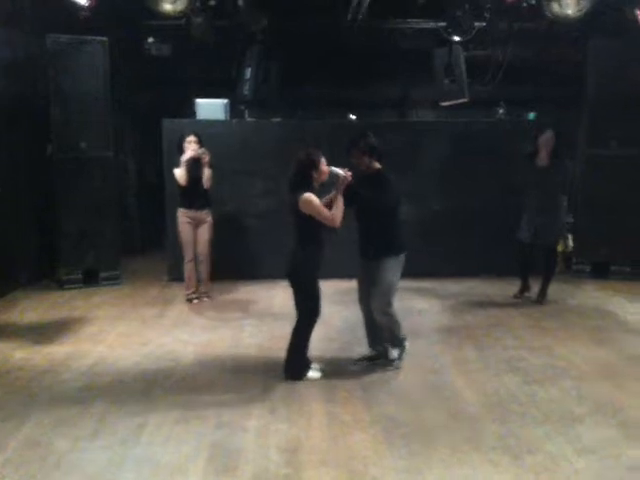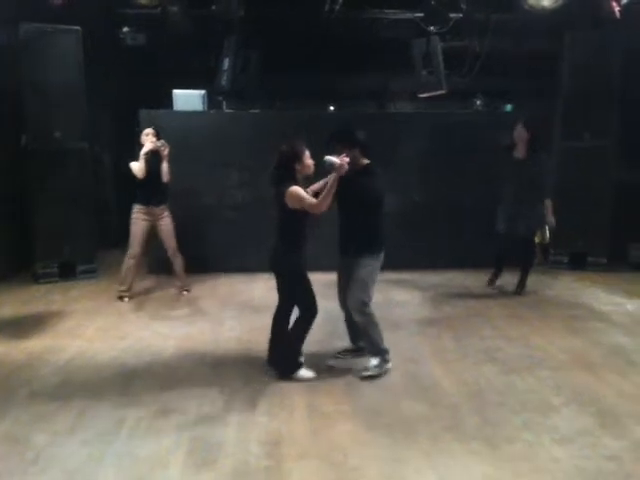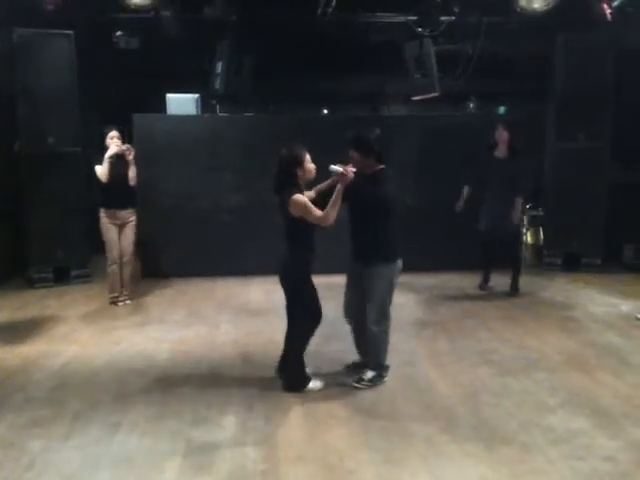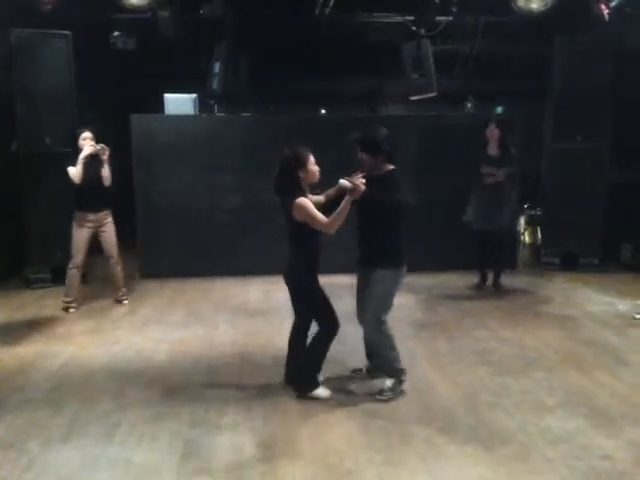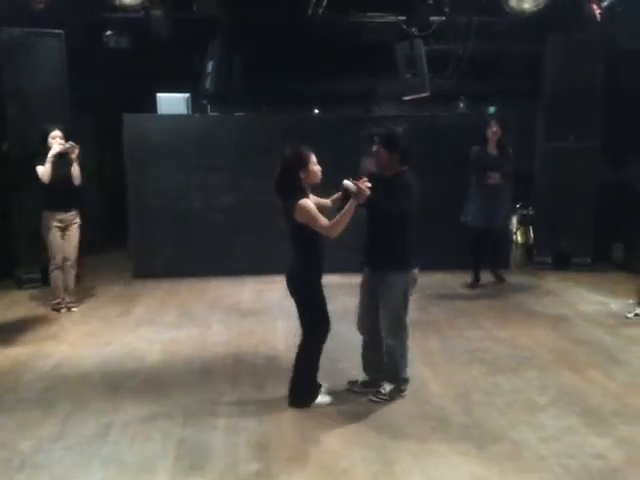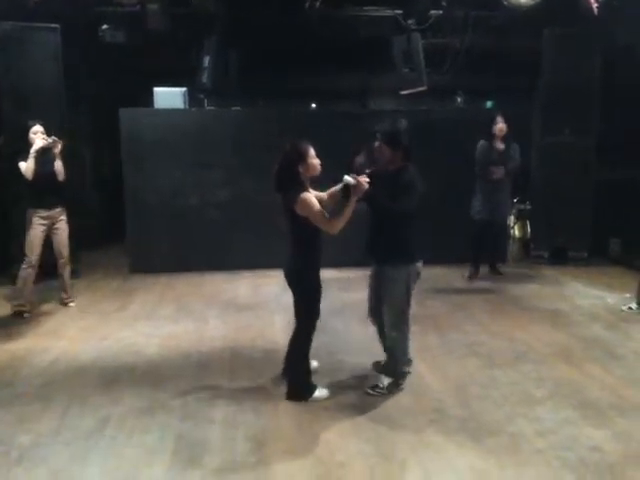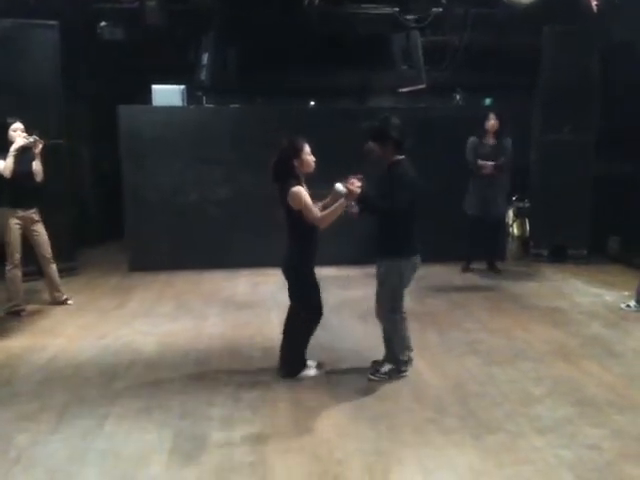
dt=0.5s
person 1, frame 1
left shoulder: (385, 182)
right shoulder: (359, 181)
left elbow: (382, 207)
right elbow: (344, 207)
left wrist: (353, 188)
left hip: (390, 253)
right hip: (368, 253)
left knee: (380, 305)
right knee: (367, 305)
left ankle: (397, 344)
right ankle: (379, 350)
person 1, frame 2
left shoulder: (370, 176)
right shoulder: (349, 177)
left elbow: (369, 195)
left wrist: (344, 176)
left hip: (368, 252)
right hip: (348, 249)
left knee: (359, 303)
right knee: (346, 302)
left ankle: (380, 356)
right ankle: (359, 344)
person 1, frame 3
left shoulder: (383, 181)
right shoulder: (360, 179)
left elbow: (379, 201)
right elbow: (343, 198)
left wrist: (351, 184)
left hip: (383, 261)
right hip: (361, 258)
left knee: (377, 317)
right knee: (353, 312)
left ankle: (379, 370)
right ankle: (366, 359)
person 1, frame 4
left shoulder: (393, 181)
right shoulder: (369, 180)
left elbow: (395, 206)
left wrist: (363, 194)
left hip: (388, 265)
right hip: (368, 261)
left knee: (375, 320)
right knee: (366, 318)
left ankle: (396, 376)
right ankle: (376, 365)
person 1, frame 5
left shoulder: (406, 183)
right shoulder: (377, 179)
left elbow: (395, 214)
right elbow: (364, 204)
left wrist: (368, 197)
left hip: (398, 269)
right hip: (374, 264)
left knee: (392, 328)
right knee: (368, 325)
left ankle: (397, 383)
right ankle: (375, 377)
person 1, frame 6
left shoulder: (410, 179)
right shoulder: (380, 174)
left elbow: (398, 213)
left wrist: (367, 192)
left hip: (402, 261)
right hip: (382, 258)
left knee: (394, 319)
right knee: (378, 314)
left ankle: (397, 375)
right ankle: (398, 360)
person 1, frame 7
left shoulder: (403, 173)
right shoulder: (392, 170)
left elbow: (391, 207)
left wrist: (361, 195)
right wrist: (361, 202)
left hip: (401, 254)
right hip: (392, 251)
left knee: (388, 309)
right knee: (392, 306)
left ankle: (398, 364)
right ankle: (401, 355)
person 2, frame 1
left shoulder: (306, 195)
right shoulder: (306, 197)
left elbow: (322, 210)
right elbow: (334, 220)
left wrist: (337, 191)
right wrist: (340, 190)
left hip: (305, 262)
right hip: (304, 264)
left knee: (309, 313)
right knee: (307, 314)
left ankle: (299, 361)
right ankle: (296, 369)
person 2, frame 2
left shoulder: (291, 188)
right shoulder: (291, 192)
left elbow: (311, 192)
right elbow: (320, 206)
left wrist: (332, 175)
right wrist: (336, 176)
left hip: (284, 256)
right hip: (289, 259)
left knee: (286, 306)
right knee: (309, 309)
left ankle: (278, 354)
right ankle: (288, 365)
person 2, frame 3
left shoulder: (296, 195)
right shoulder: (295, 200)
left elbow: (313, 194)
right elbow: (326, 219)
left wrist: (335, 180)
right wrist: (341, 186)
left hip: (296, 267)
right hip: (296, 269)
left knee: (311, 316)
right knee: (301, 322)
left ankle: (290, 367)
right ankle: (295, 379)
person 2, frame 4
left shoulder: (300, 197)
right shoulder: (299, 203)
left elbow: (323, 199)
right elbow: (329, 226)
left wrist: (344, 186)
right wrist: (351, 197)
left hip: (299, 272)
right hip: (303, 275)
left knee: (302, 322)
right knee: (330, 324)
left ankle: (295, 373)
right ankle: (306, 382)
person 2, frame 5
left shoulder: (303, 197)
right shoulder: (300, 204)
left elbow: (329, 203)
right elbow: (332, 229)
right wrist: (355, 200)
left hip: (304, 275)
right hip: (305, 278)
left knee: (317, 328)
right knee: (316, 332)
left ankle: (306, 384)
right ankle: (303, 394)
person 2, frame 6
left shoulder: (301, 192)
right shoulder: (302, 198)
left elbow: (325, 198)
right elbow: (332, 227)
left wrist: (349, 183)
right wrist: (355, 196)
left hip: (300, 266)
right hip: (304, 270)
left knee: (305, 319)
right knee: (306, 324)
left ankle: (294, 365)
right ankle: (300, 387)
person 2, frame 7
left shoulder: (298, 187)
right shoulder: (295, 191)
left elbow: (317, 209)
right elbow: (320, 220)
left wrist: (340, 193)
right wrist: (346, 199)
left hip: (298, 260)
right hip: (299, 262)
left knee: (299, 308)
right knee: (312, 311)
left ankle: (292, 359)
right ankle: (293, 365)
person 3, frame 1
left shoulder: (203, 163)
right shoulder: (179, 164)
left elbow: (207, 185)
right elbow: (182, 182)
left wrist: (206, 164)
right wrist: (184, 161)
left hip: (204, 213)
right hip: (185, 213)
left knee: (203, 254)
right knee: (189, 255)
left ankle: (204, 291)
right ankle: (191, 292)
person 3, frame 2
left shoulder: (158, 156)
right shoulder: (136, 158)
left elbow: (165, 179)
right elbow: (140, 174)
left wrist: (165, 158)
right wrist: (142, 153)
left hip: (161, 209)
right hip: (141, 210)
left knee: (172, 248)
right knee: (134, 251)
left ankle: (183, 285)
right ankle: (124, 290)
person 3, frame 3
left shoulder: (126, 160)
right shoulder: (100, 160)
left elbow: (132, 182)
right elbow: (103, 178)
left wrist: (131, 162)
right wrist: (107, 157)
left hip: (129, 212)
right hip: (108, 214)
left knee: (127, 255)
right knee: (113, 256)
left ankle: (125, 293)
right ankle: (115, 295)
person 3, frame 4
left shoulder: (99, 161)
right shoulder: (74, 162)
left elbow: (107, 183)
right elbow: (77, 179)
left wrist: (105, 162)
right wrist: (82, 158)
left hip: (104, 215)
right hip: (82, 217)
left knee: (114, 255)
right knee: (77, 261)
left ankle: (121, 293)
right ankle: (70, 301)
person 3, frame 5
left shoulder: (69, 160)
right shoulder: (42, 161)
left elbow: (77, 182)
right elbow: (45, 179)
left wrist: (74, 160)
right wrist: (50, 156)
left hip: (72, 215)
right hip: (52, 216)
left knee: (70, 260)
right knee: (56, 261)
left ankle: (70, 300)
right ankle: (58, 301)
person 3, frame 6
left shoulder: (50, 155)
right shoulder: (24, 157)
left elbow: (61, 177)
right elbow: (28, 174)
left wrist: (57, 155)
right wrist: (33, 151)
left hip: (58, 212)
right hip: (36, 214)
left knee: (64, 256)
right knee: (31, 260)
left ankle: (66, 296)
right ankle: (22, 304)
person 3, frame 7
left shoulder: (29, 154)
left elbow: (39, 178)
left wrist: (37, 155)
left hip: (32, 212)
left knee: (47, 255)
left ankle: (57, 295)
person 4, frame 1
left shoulder: (559, 164)
right shoulder: (530, 162)
left elbow: (563, 191)
right elbow: (525, 188)
left wrist: (562, 213)
left hip: (552, 215)
right hip: (531, 214)
left knee: (549, 252)
right knee: (525, 250)
left ankle: (543, 290)
right ankle: (524, 285)
person 4, frame 2
left shoulder: (538, 159)
right shoulder: (508, 157)
left elbow: (545, 188)
right elbow: (504, 183)
left wrist: (549, 213)
right wrist: (503, 206)
left hip: (529, 209)
right hip: (508, 207)
left knee: (526, 245)
right knee: (504, 242)
left ankle: (522, 281)
right ankle: (496, 272)
person 4, frame 3
left shoulder: (515, 159)
right shoulder: (487, 157)
left elbow: (519, 187)
right elbow: (474, 179)
left wrist: (518, 209)
right wrist: (463, 198)
left hip: (509, 208)
right hip: (489, 206)
left knee: (512, 244)
right knee: (488, 243)
left ankle: (515, 282)
right ankle: (485, 278)
person 4, frame 4
left shoulder: (508, 155)
right shoulder: (479, 154)
left elbow: (511, 178)
right elbow: (475, 178)
left wrist: (490, 172)
right wrist: (496, 176)
left hip: (502, 202)
right hip: (482, 202)
left knee: (501, 241)
right knee: (482, 241)
left ankle: (497, 278)
right ankle: (482, 277)
person 4, frame 5
left shoulder: (506, 153)
right shoulder: (477, 151)
left elbow: (509, 174)
right elbow: (474, 176)
left wrist: (497, 177)
right wrist: (489, 178)
left hip: (500, 200)
right hip: (480, 199)
left knee: (499, 237)
right knee: (477, 238)
left ankle: (495, 268)
right ankle: (475, 275)
person 4, frame 6
left shoulder: (512, 147)
right shoulder: (483, 146)
left elbow: (514, 167)
right elbow: (480, 169)
left wrist: (496, 170)
right wrist: (499, 171)
left hip: (503, 193)
right hip: (484, 193)
left knee: (499, 230)
right knee: (480, 229)
left ankle: (493, 264)
right ankle: (475, 266)
person 4, frame 7
left shoulder: (505, 142)
right shoulder: (474, 141)
left elbow: (505, 163)
right elbow: (472, 163)
left wrist: (485, 164)
right wrist: (493, 165)
left hip: (498, 189)
right hip: (478, 189)
left knee: (496, 226)
right knee: (475, 225)
left ankle: (491, 261)
right ankle: (468, 260)
